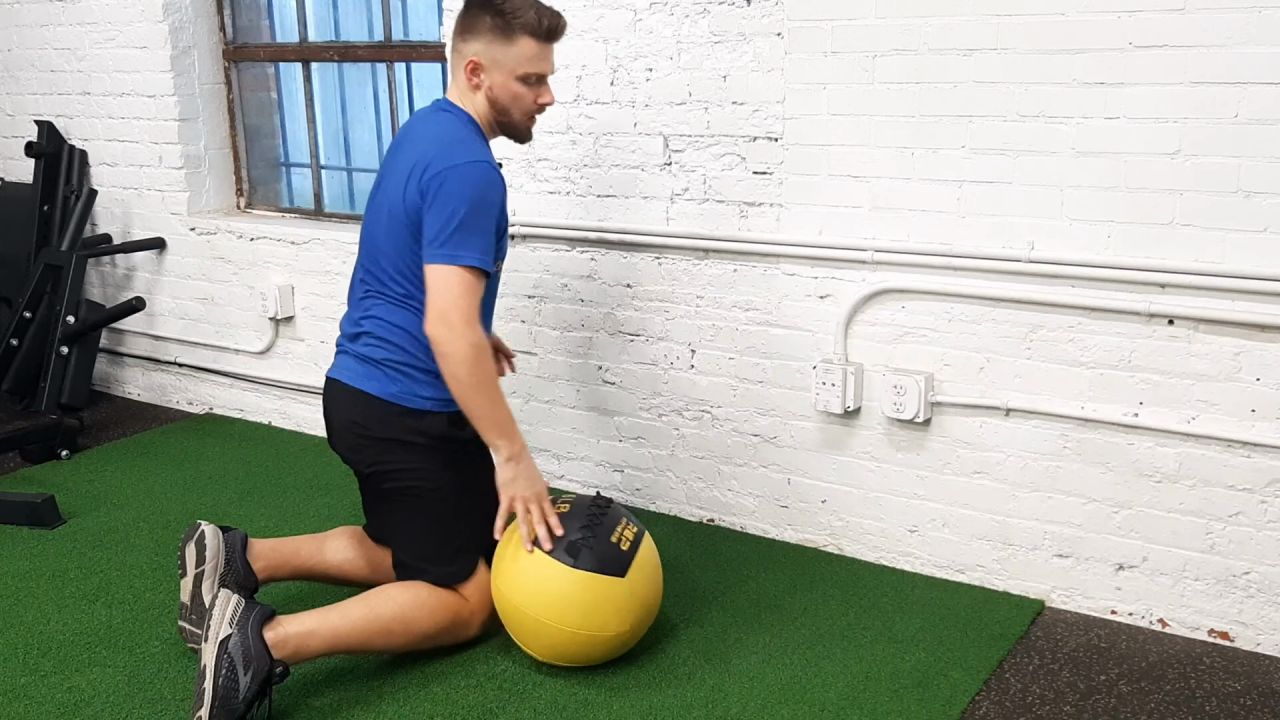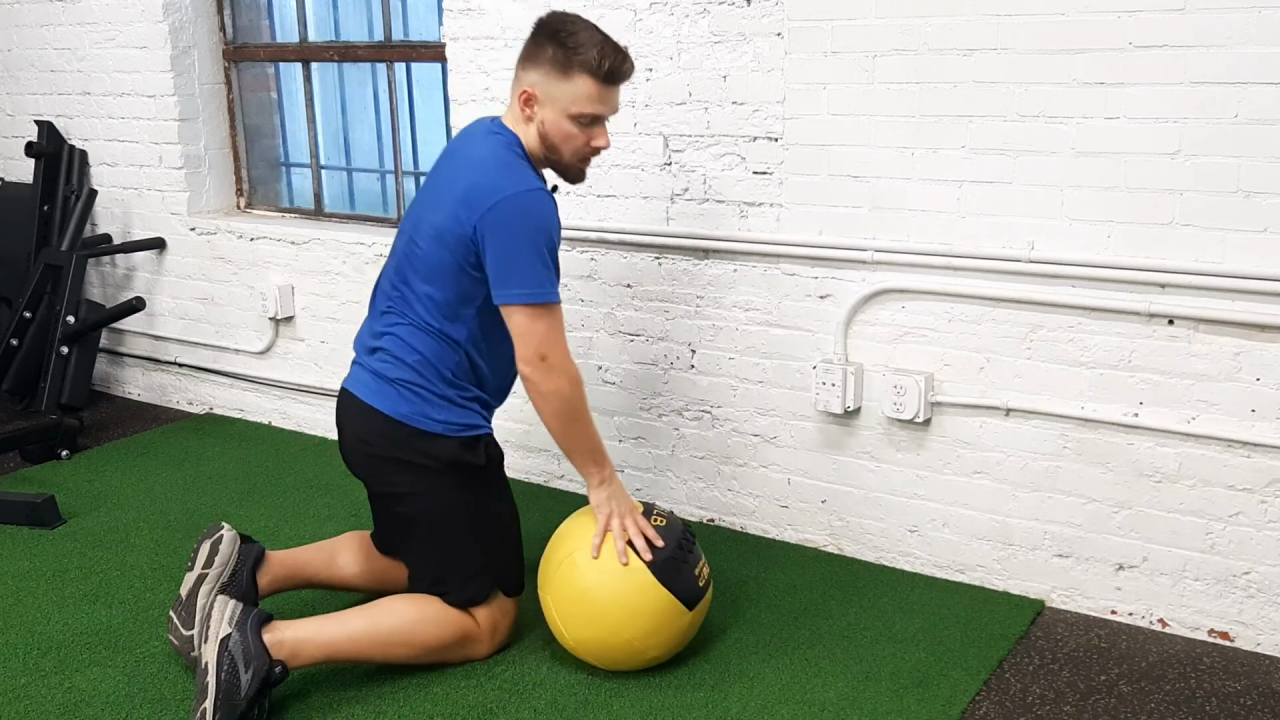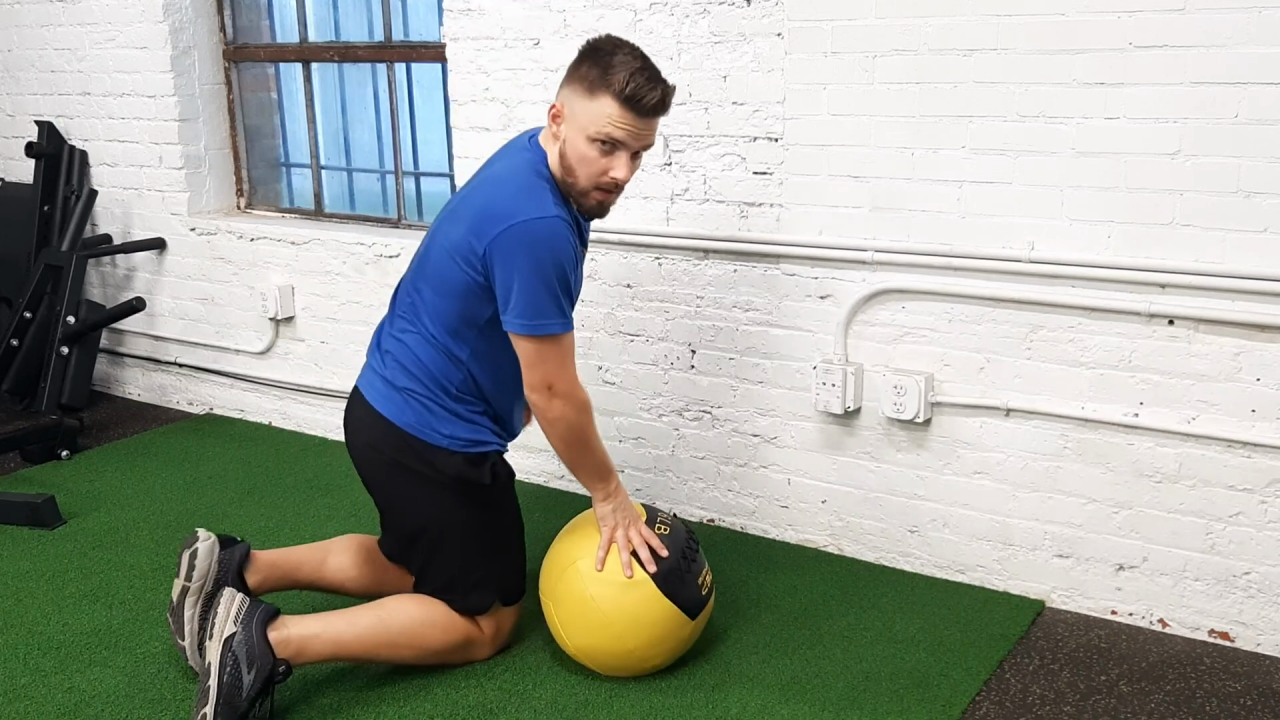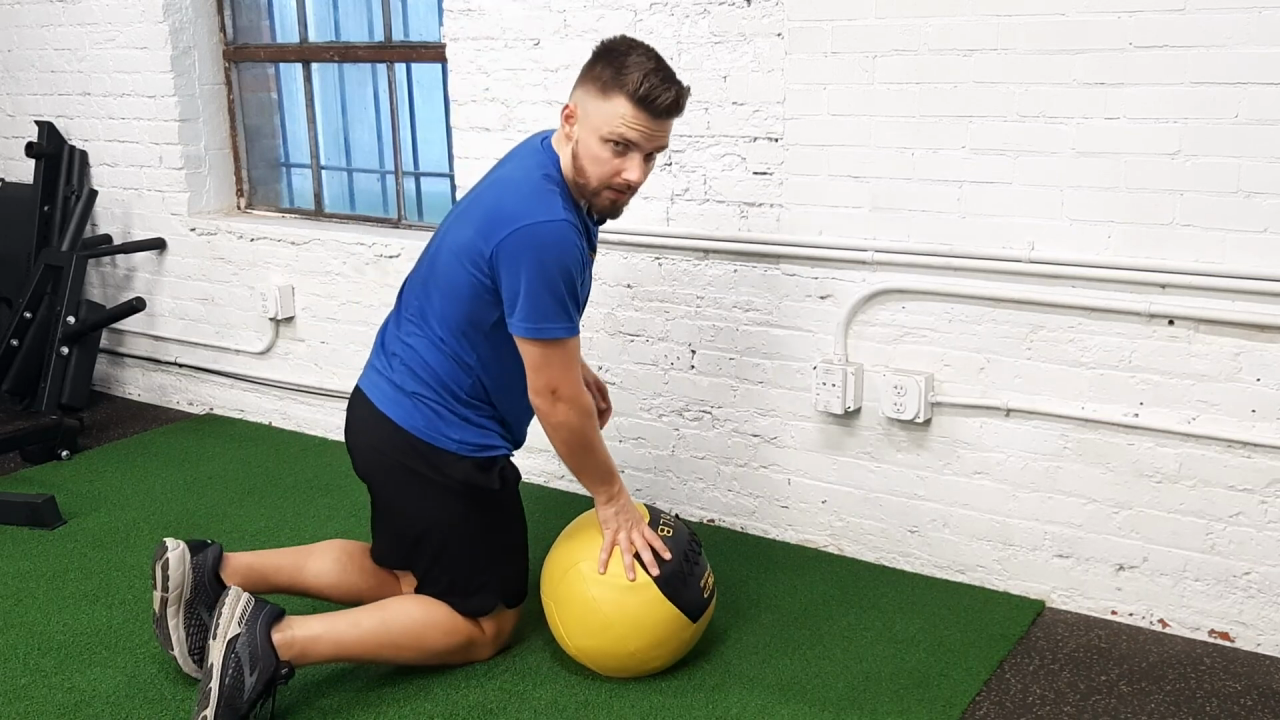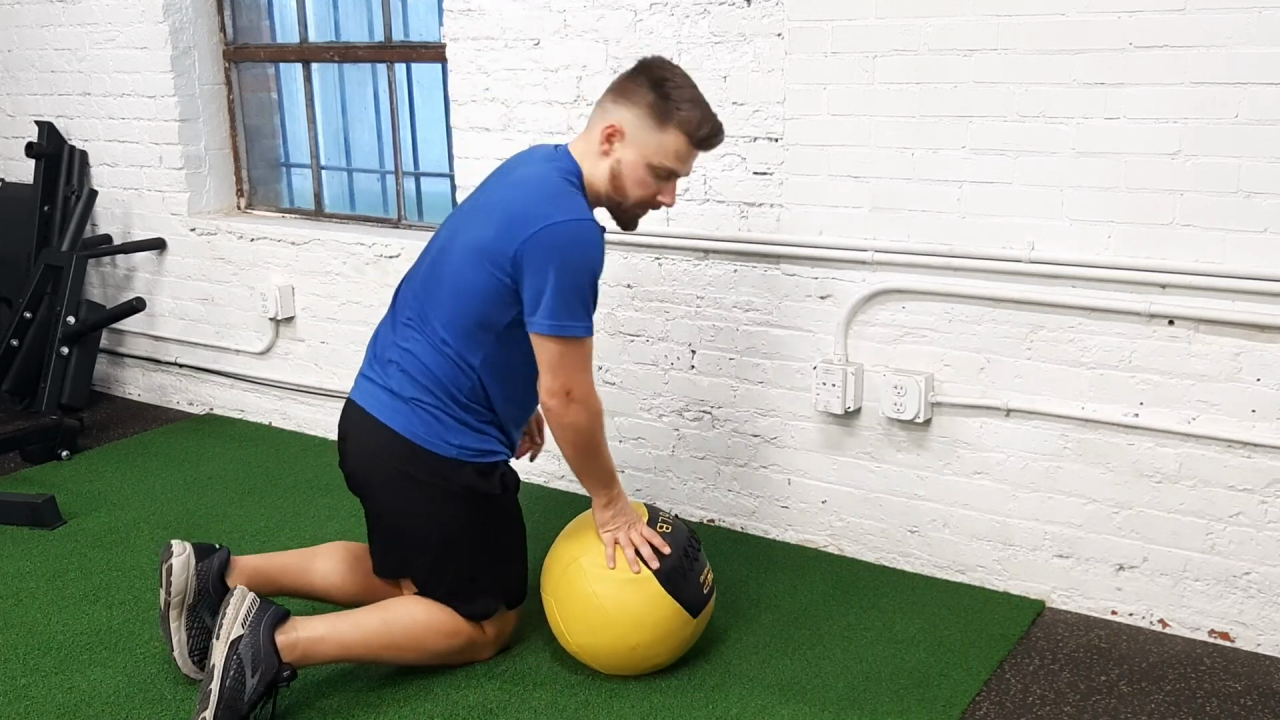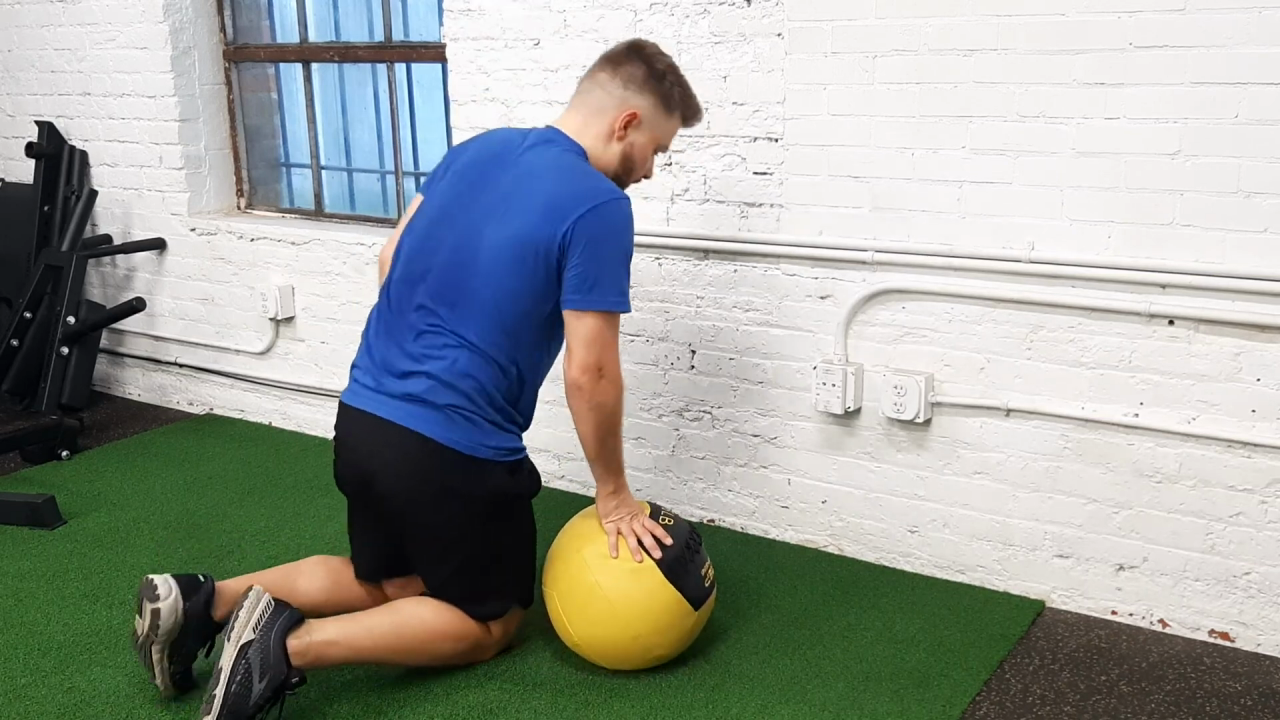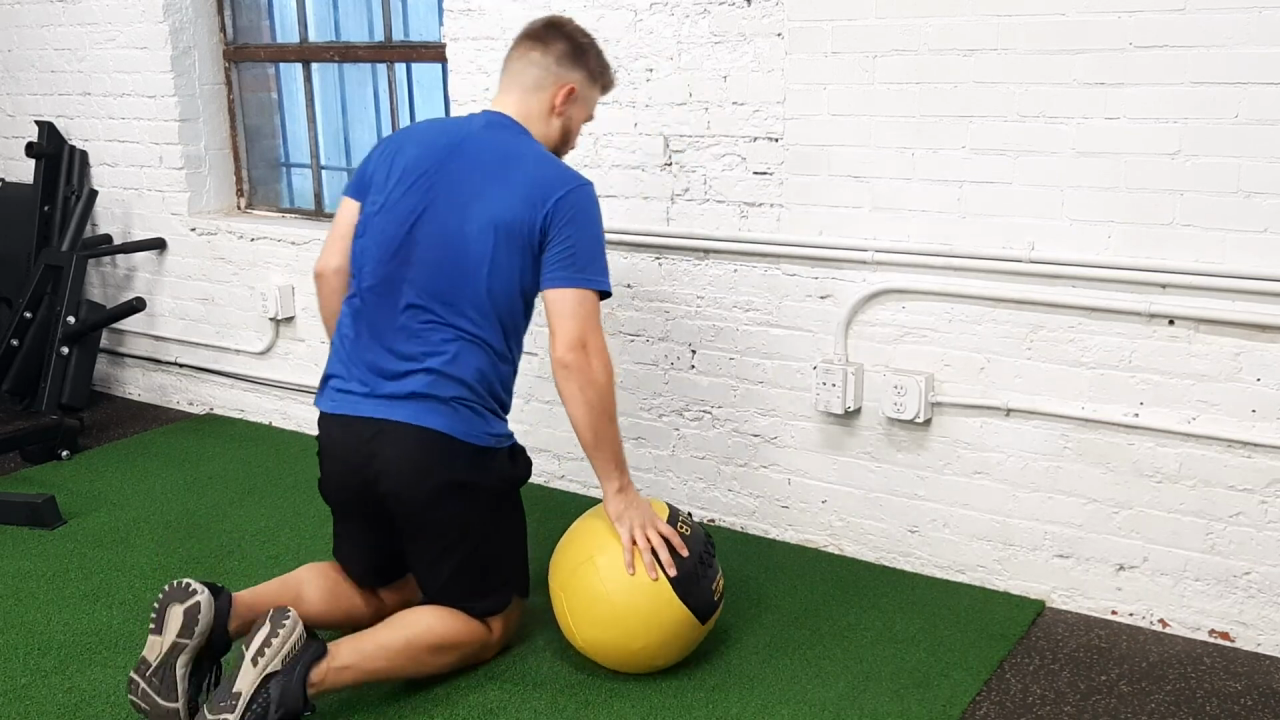
dt=0.3s
person 1, frame 1
left shoulder: (428, 127)
right shoulder: (467, 169)
right elbow: (449, 328)
left wrist: (480, 337)
right wrist: (512, 457)
left hip: (359, 389)
right hip: (408, 409)
left knee: (407, 553)
right knee: (464, 599)
left ankle: (240, 556)
right ankle: (267, 641)
person 1, frame 2
left shoulder: (480, 143)
right shoulder: (517, 199)
right elbow: (544, 365)
right wrist: (604, 484)
left hip: (375, 401)
right hip: (425, 428)
left knee: (415, 559)
right knee: (481, 617)
left ankle: (250, 567)
right ankle: (265, 643)
person 1, frame 3
left shoulder: (531, 158)
right shoulder: (535, 224)
right elbow: (552, 393)
right wrist: (610, 498)
left hip: (386, 408)
right hip: (431, 438)
left knee: (414, 566)
right knee: (482, 621)
left ankle: (237, 568)
right ankle: (271, 639)
person 1, frame 4
left shoulder: (545, 161)
right shoulder: (543, 227)
right elbow: (554, 399)
left wrist: (579, 369)
right wrist: (613, 500)
left hip: (387, 411)
right hip: (437, 441)
left knee: (403, 576)
right knee: (483, 622)
left ankle: (214, 571)
right ankle: (275, 642)
person 1, frame 5
left shoulder: (540, 165)
right shoulder: (565, 229)
right elbow: (567, 398)
left wrist: (517, 405)
right wrist: (611, 504)
left hip: (375, 419)
right hip: (430, 447)
left knee: (405, 579)
right knee: (484, 623)
left ankle: (219, 575)
right ankle: (279, 640)
person 1, frame 6
left shoulder: (476, 149)
right shoulder: (599, 207)
left elbow: (391, 262)
right elbow: (589, 376)
right wrist: (613, 496)
left hip: (363, 417)
right hip: (453, 448)
left knee: (382, 581)
right knee: (488, 620)
left ankle: (204, 599)
right ankle: (295, 643)
person 1, frame 7
left shoulder: (401, 146)
right shoulder: (560, 193)
left elbow: (331, 271)
right elbow: (575, 354)
right wrist: (619, 492)
left hip: (344, 423)
right hip: (449, 443)
left knee: (373, 586)
right knee: (485, 620)
left ankle: (219, 612)
